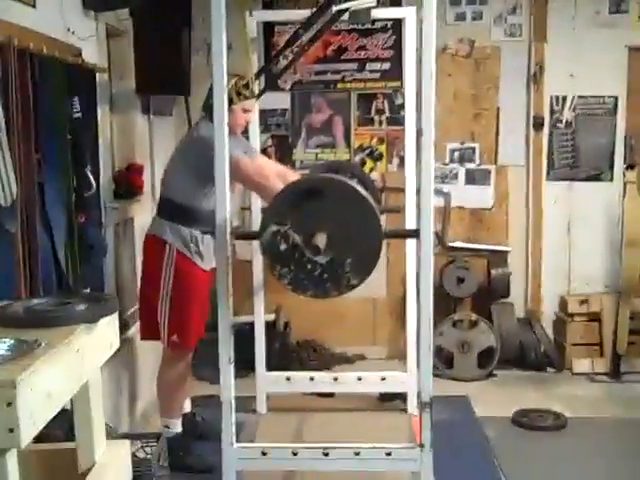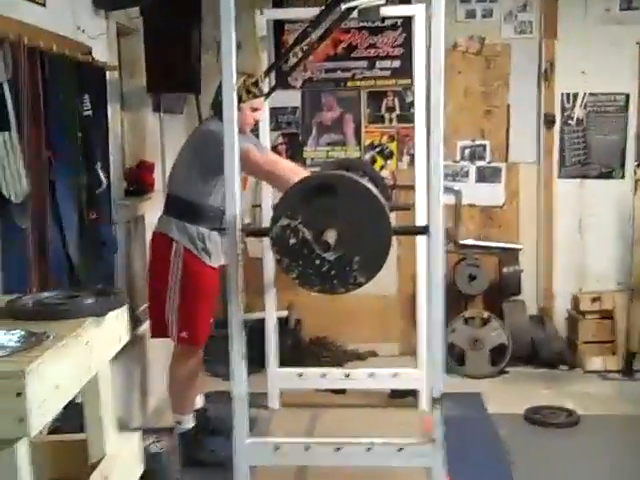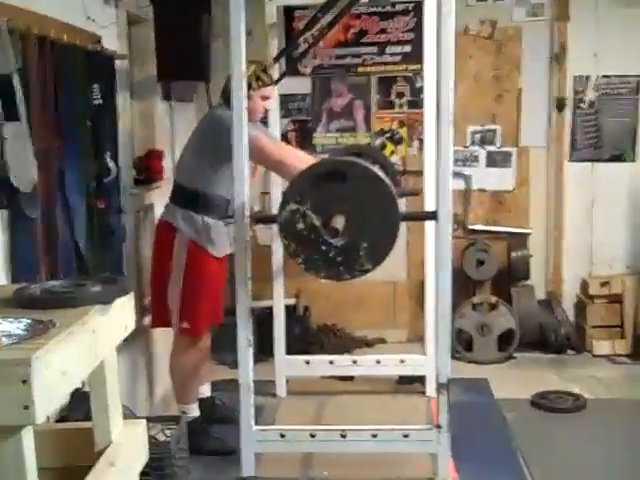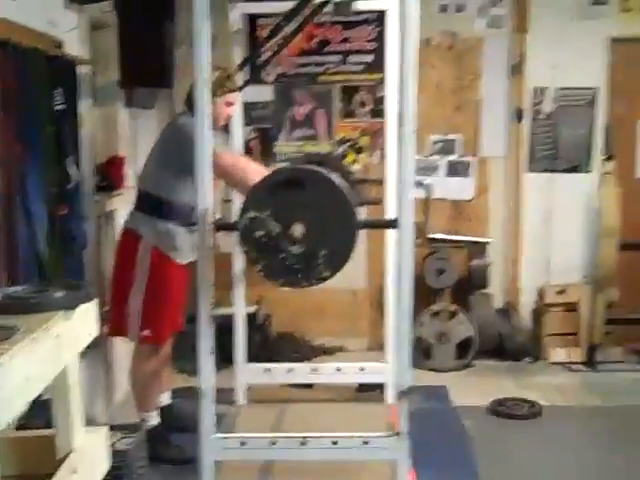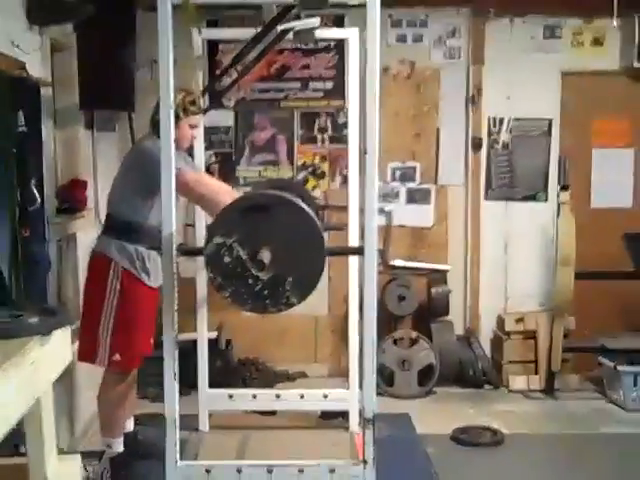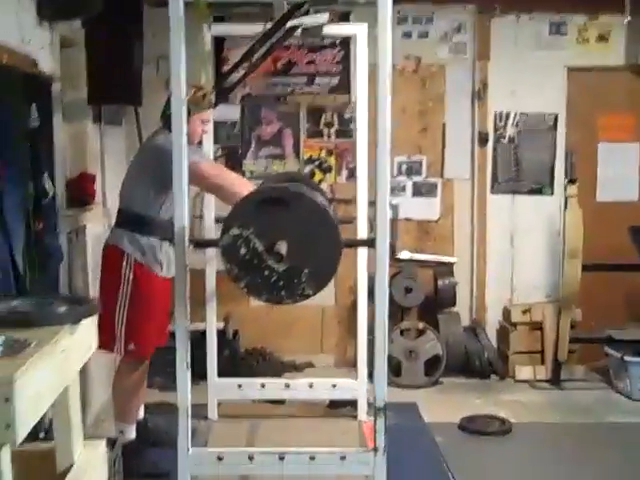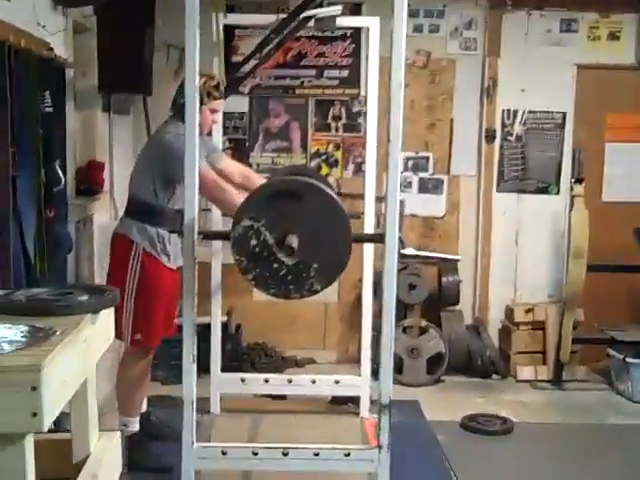
dt=0.2s
person 1, frame 1
left shoulder: (230, 140)
right shoulder: (206, 138)
left elbow: (273, 169)
right elbow: (259, 181)
left hip: (197, 247)
right hip: (175, 247)
left knee: (188, 340)
right knee: (177, 345)
left ankle: (183, 415)
right ankle: (171, 440)
person 1, frame 2
left shoulder: (237, 138)
right shoulder: (213, 135)
left elbow: (282, 164)
right elbow: (270, 170)
left hip: (206, 245)
right hip: (183, 245)
left knee: (197, 336)
right knee: (187, 342)
left ankle: (195, 412)
right ankle: (184, 434)
person 1, frame 3
left shoulder: (247, 127)
right shoulder: (222, 122)
left elbow: (289, 153)
right elbow: (277, 159)
left hip: (213, 235)
right hip: (189, 234)
left knee: (204, 324)
right knee: (189, 331)
left ankle: (204, 400)
right ankle: (189, 422)
person 1, frame 4
left shoulder: (207, 134)
right shoulder: (186, 130)
left elbow: (246, 165)
right elbow: (234, 172)
left hip: (176, 243)
right hip: (153, 242)
left knee: (165, 333)
right knee: (149, 338)
left ankle: (165, 407)
right ankle: (151, 429)
person 1, frame 5
left shoulder: (172, 156)
right shoulder: (150, 153)
left elbow: (214, 186)
right elbow: (202, 193)
left hip: (144, 266)
right hip: (121, 266)
left knee: (132, 359)
right knee: (118, 365)
left ankle: (126, 434)
person 1, frame 6
left shoulder: (184, 149)
right shoulder: (163, 147)
left elbow: (228, 177)
right elbow: (218, 183)
left hip: (156, 257)
right hip: (134, 257)
left knee: (144, 350)
right knee: (132, 354)
left ankle: (136, 425)
right ankle: (125, 444)
person 1, frame 7
left shoulder: (195, 140)
right shoulder: (172, 139)
left elbow: (238, 172)
right elbow: (215, 189)
left hip: (163, 247)
right hip: (141, 246)
left knee: (150, 341)
right knee: (137, 344)
left ankle: (140, 417)
right ankle: (128, 435)
